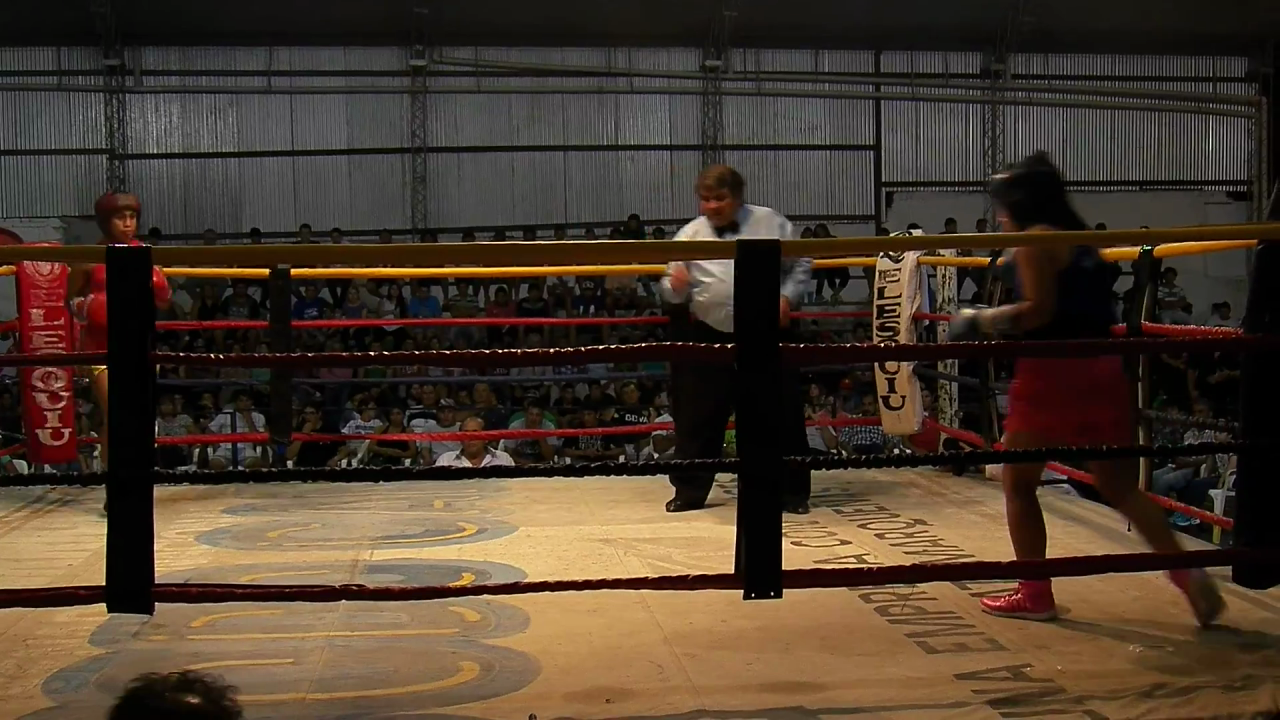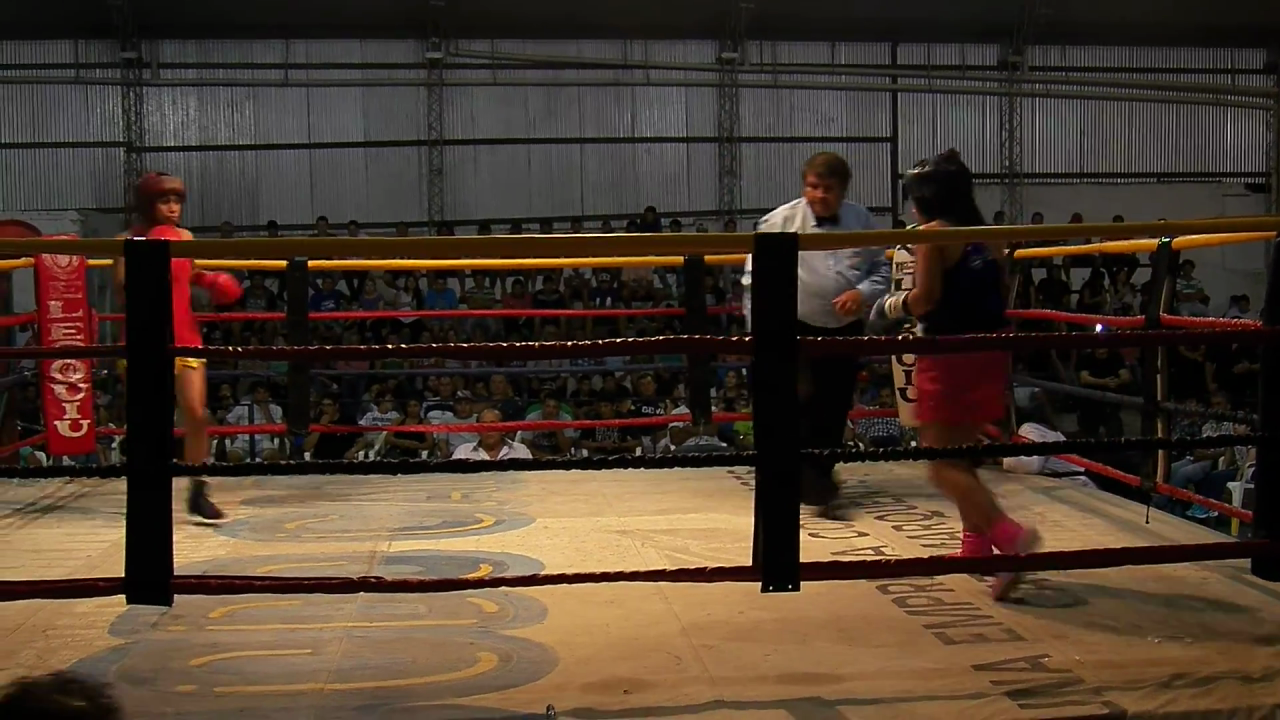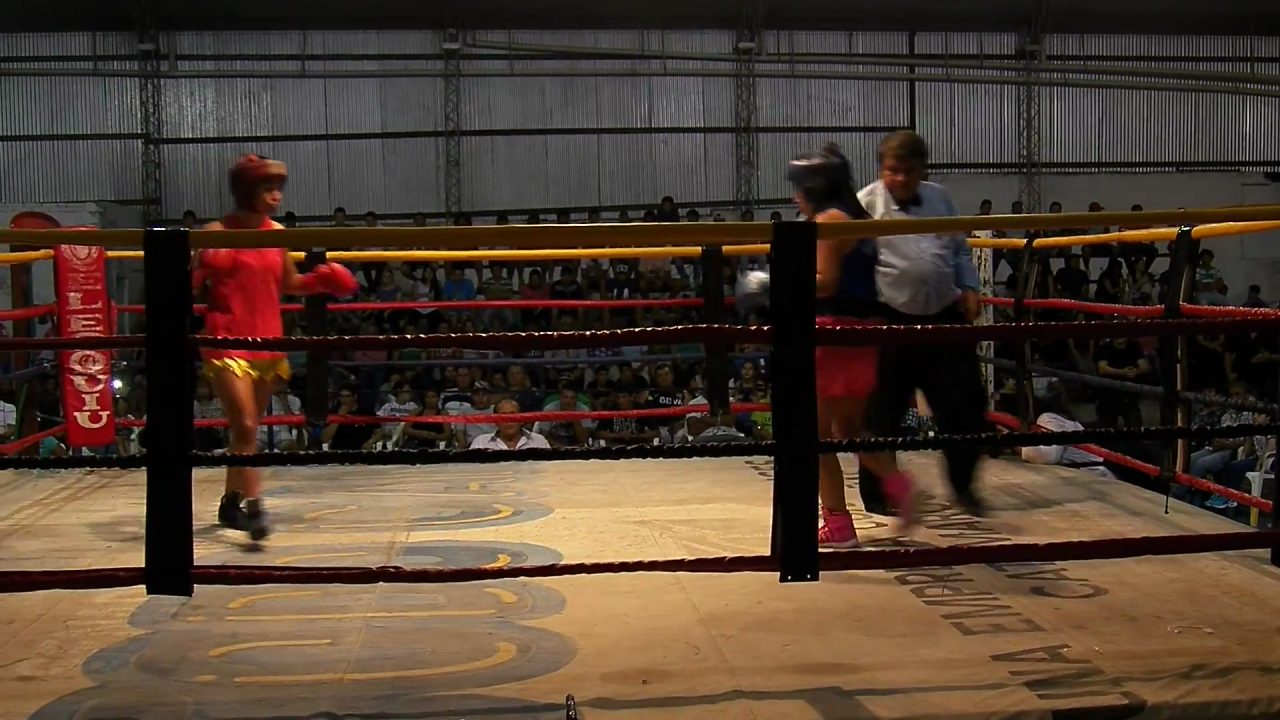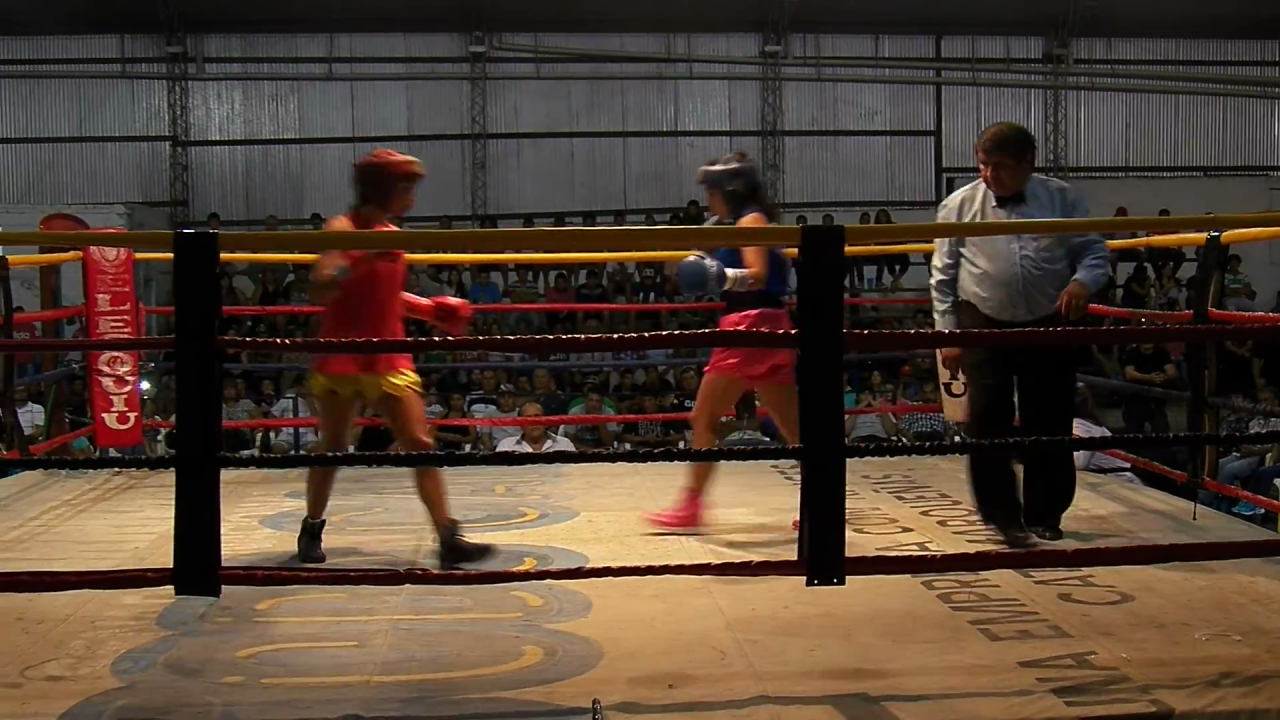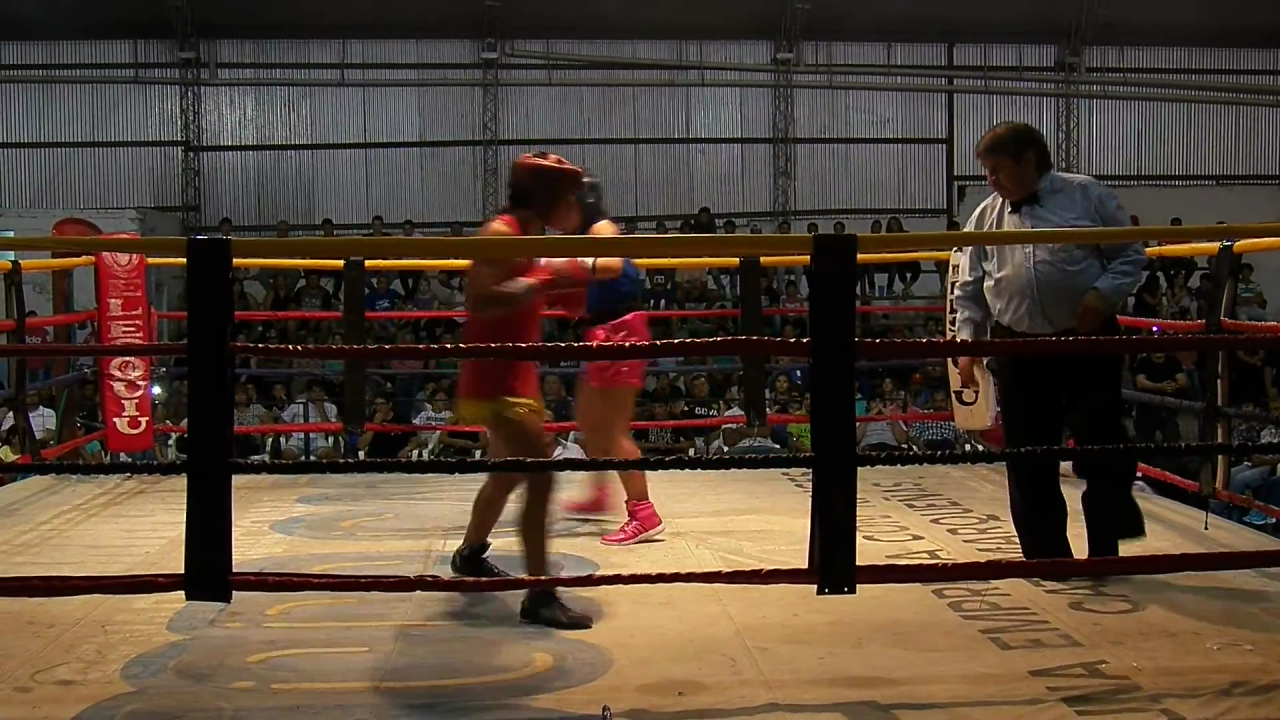
dt=0.5s
person 1, frame 1
left shoulder: (1031, 242)
right shoulder: (1083, 241)
left elbow: (1039, 310)
left wrist: (980, 321)
right wrist: (1008, 322)
left hip: (1053, 368)
right hip: (1101, 365)
left knee: (1017, 483)
right knee: (1121, 487)
left ankle: (1034, 593)
right ankle: (1187, 574)
person 1, frame 2
left shoulder: (933, 235)
right shoulder: (986, 238)
left elbow: (925, 300)
right elbow: (994, 300)
left wrist: (890, 305)
left hip: (951, 355)
right hip: (989, 351)
left knee: (944, 468)
right knee: (958, 455)
left ankle: (1012, 537)
right ankle: (978, 547)
person 1, frame 3
left shoulder: (828, 220)
right shoulder: (852, 220)
left elbow: (824, 283)
left knee: (817, 436)
right knee: (846, 431)
left ankle: (838, 525)
right ankle: (897, 485)
person 1, frame 4
left shoulder: (750, 222)
right shoulder: (746, 224)
left elbow: (758, 276)
left wrist: (722, 276)
left hip: (751, 326)
right hip: (770, 327)
left knee: (702, 419)
right knee: (789, 422)
left ankle: (691, 507)
person 1, frame 5
left shoulder: (601, 229)
right shoulder: (588, 235)
left hip: (619, 332)
right hip: (606, 332)
left knee: (612, 430)
right knee: (587, 420)
left ankle: (644, 516)
right ankle: (599, 493)
person 2, frame 1
left shoulder: (769, 222)
right shoulder: (690, 235)
left elbow: (801, 266)
right elbow: (670, 292)
left wrist: (787, 297)
right wrist: (673, 284)
right hip: (708, 336)
left knee: (785, 414)
right knee: (698, 417)
left ankle: (792, 492)
right ankle: (689, 490)
person 2, frame 2
left shoulder: (862, 221)
right shoulder: (781, 220)
left elbow: (882, 271)
right elbow: (754, 278)
left wrist: (863, 293)
left hip: (844, 331)
right hip: (794, 329)
left knee: (833, 413)
right knee: (806, 403)
left ankle: (813, 485)
right ankle: (819, 490)
person 2, frame 3
left shoulder: (939, 198)
right shoulder: (864, 206)
left elbow: (960, 250)
left wrist: (969, 288)
left hip: (944, 318)
right hip: (888, 323)
left knee: (965, 401)
right knee: (883, 413)
left ankle: (964, 484)
person 2, frame 4
left shoulder: (1061, 198)
right shoulder: (960, 205)
left elbow: (1094, 251)
right elbow: (943, 276)
left wrist: (1082, 281)
right wrist: (948, 332)
left hip: (1047, 327)
right hip: (985, 327)
left knee: (1049, 424)
right knee: (989, 418)
left ankle: (1044, 513)
right ankle: (1003, 512)
person 2, frame 5
left shoulder: (1086, 196)
right shoulder: (985, 217)
left elbow: (1130, 255)
right elbow: (970, 287)
left wrist: (1104, 294)
right wrist: (967, 341)
left hip: (1087, 343)
right hip: (1018, 351)
left knee: (1102, 446)
right knee: (1029, 459)
left ankle: (1108, 538)
right ankle: (1045, 558)
person 3, frame 1
right shoulder: (89, 259)
left elbow: (165, 300)
right elbow: (71, 301)
left wrist: (159, 287)
right wrist: (84, 305)
right hip: (100, 349)
right knee: (112, 416)
person 3, frame 2
left shoulder: (185, 238)
right elbow: (123, 285)
left wrist: (216, 280)
left hip: (185, 339)
left knee: (196, 415)
left ankle: (198, 492)
person 3, frame 3
left shoulder: (278, 234)
right shoulder: (216, 234)
left elbow: (288, 284)
right elbow: (191, 287)
left wrist: (319, 278)
right wrist: (201, 266)
left hip: (268, 344)
right hip: (228, 345)
left knee: (247, 427)
right knee: (245, 423)
left ankle: (233, 502)
right ankle: (252, 508)
person 3, frame 4
left shoulder: (393, 236)
right shoulder: (341, 229)
right elbow: (320, 291)
left wrist: (431, 308)
right wrist: (359, 258)
left hip: (390, 359)
right hip: (342, 359)
left knee: (422, 445)
right knee: (332, 450)
left ankle: (450, 541)
right ankle: (311, 528)
person 3, frame 5
left shoulder: (518, 236)
right shoulder: (500, 234)
right elbow: (484, 303)
left wrist: (549, 293)
right wrist: (546, 278)
left hip: (511, 377)
right hip: (495, 382)
left knee: (510, 471)
right knee: (539, 477)
left ankle: (471, 552)
right ankle: (540, 597)
